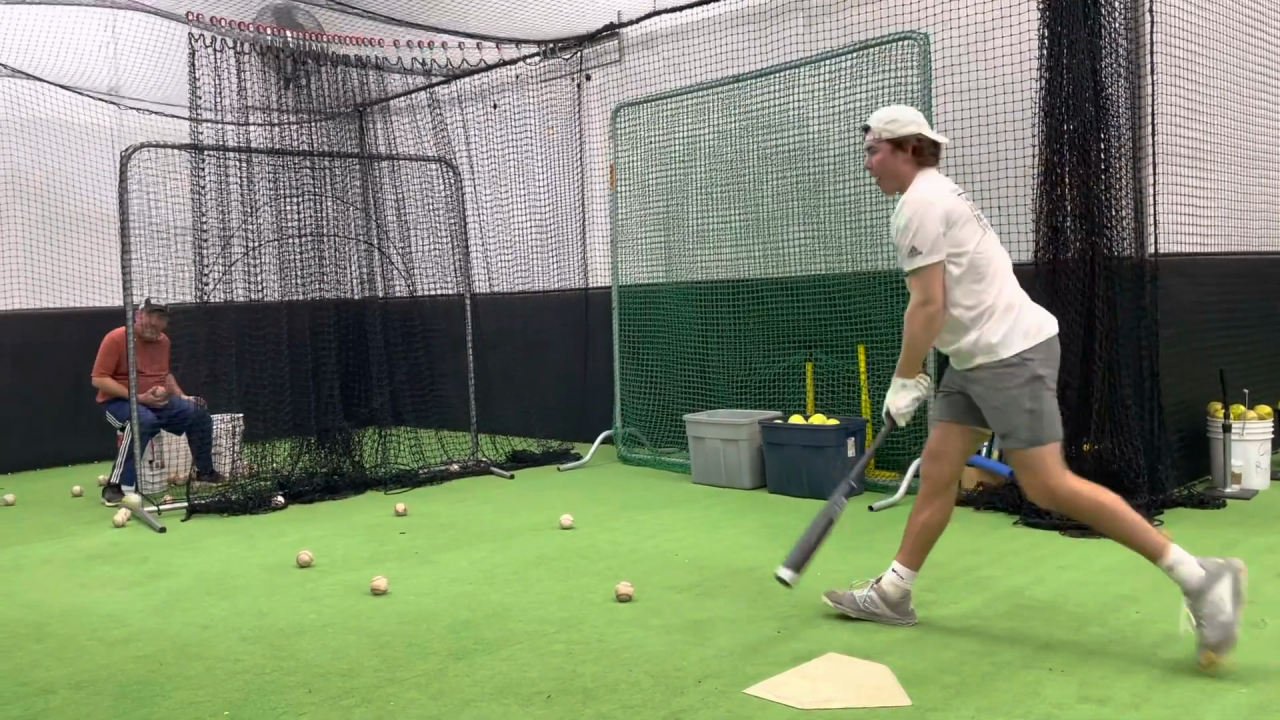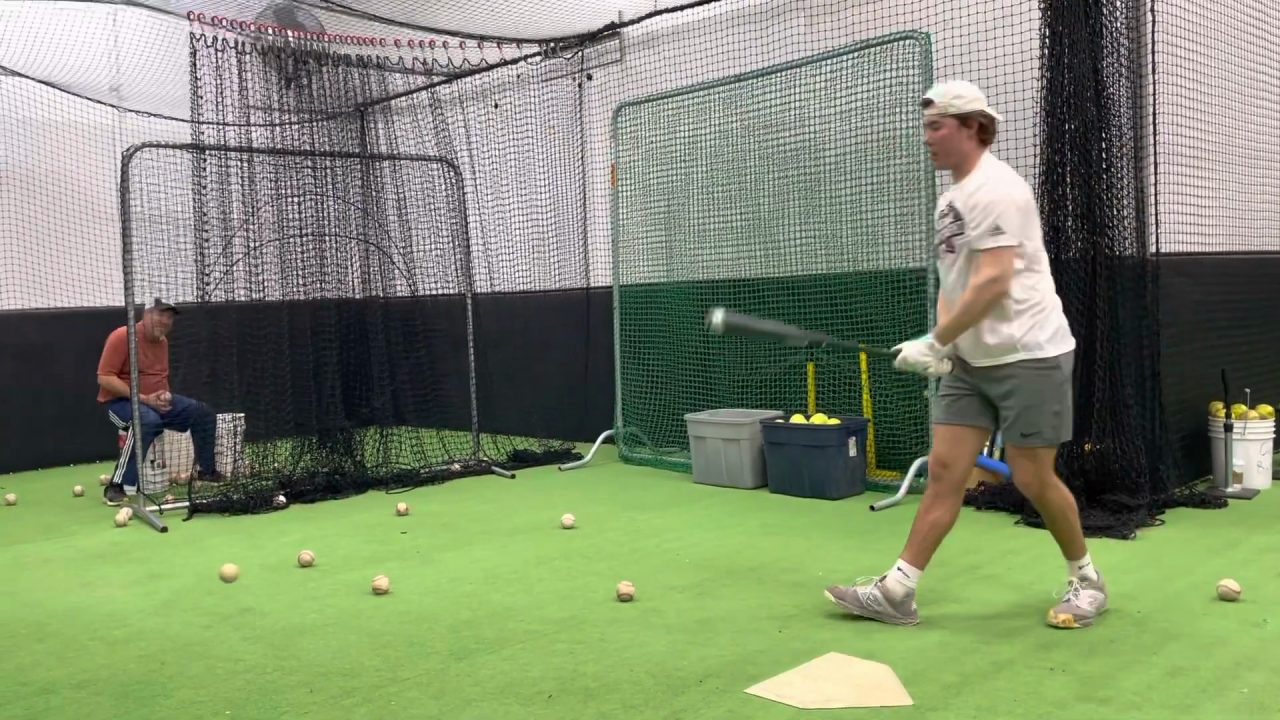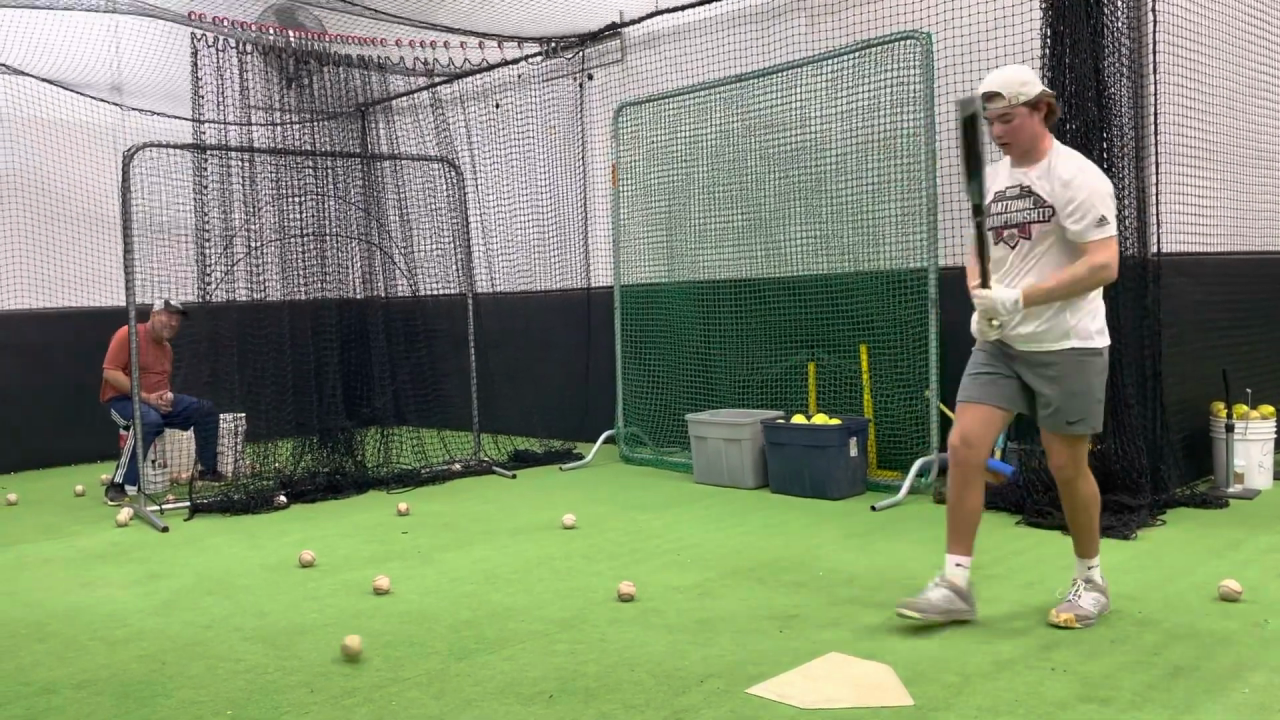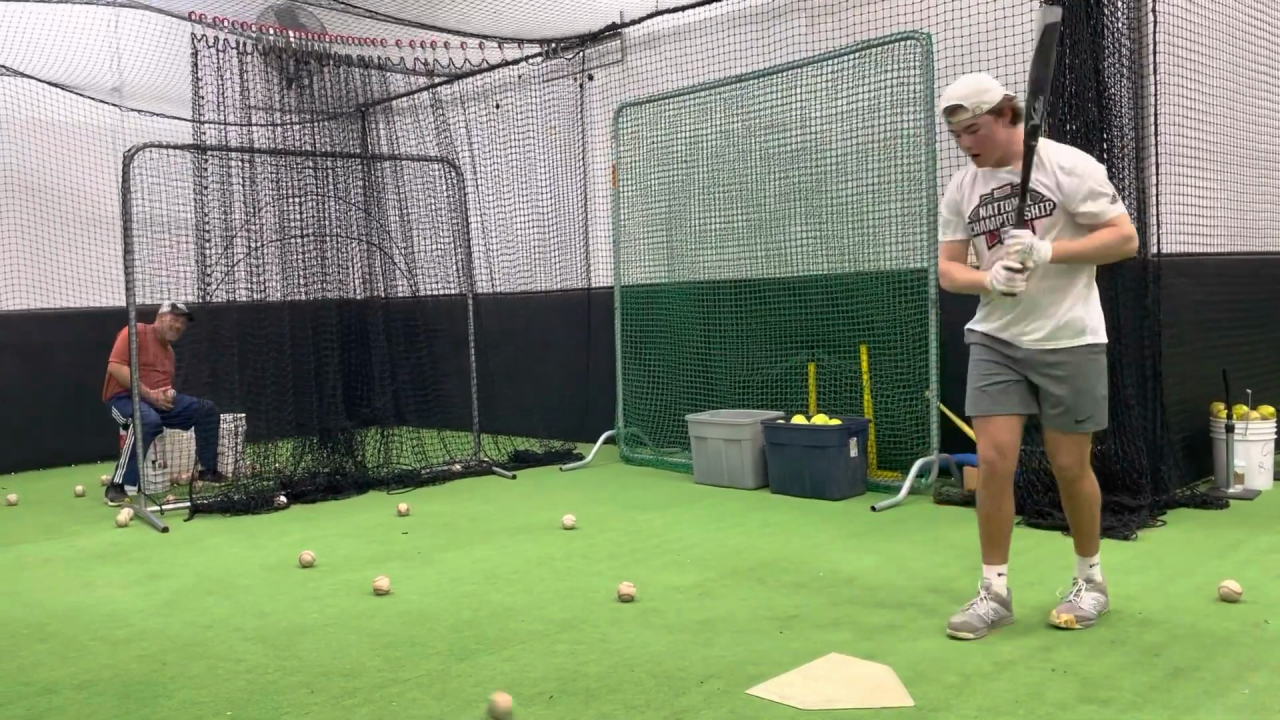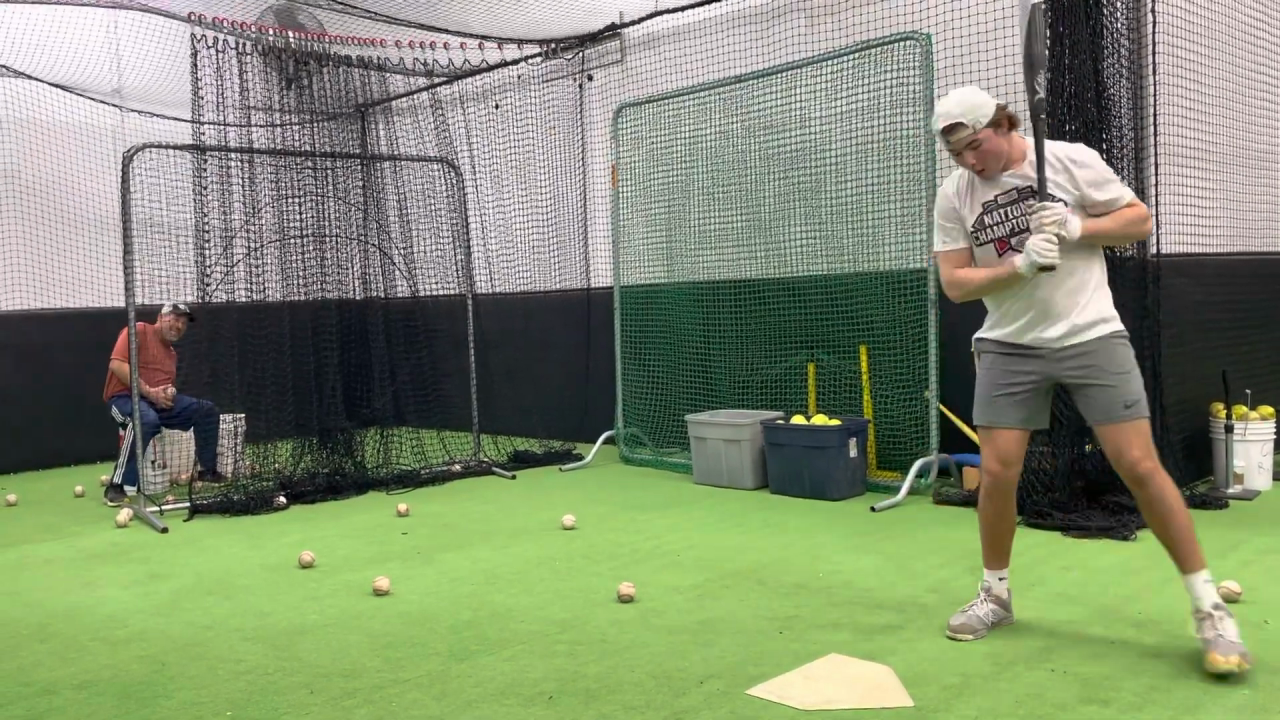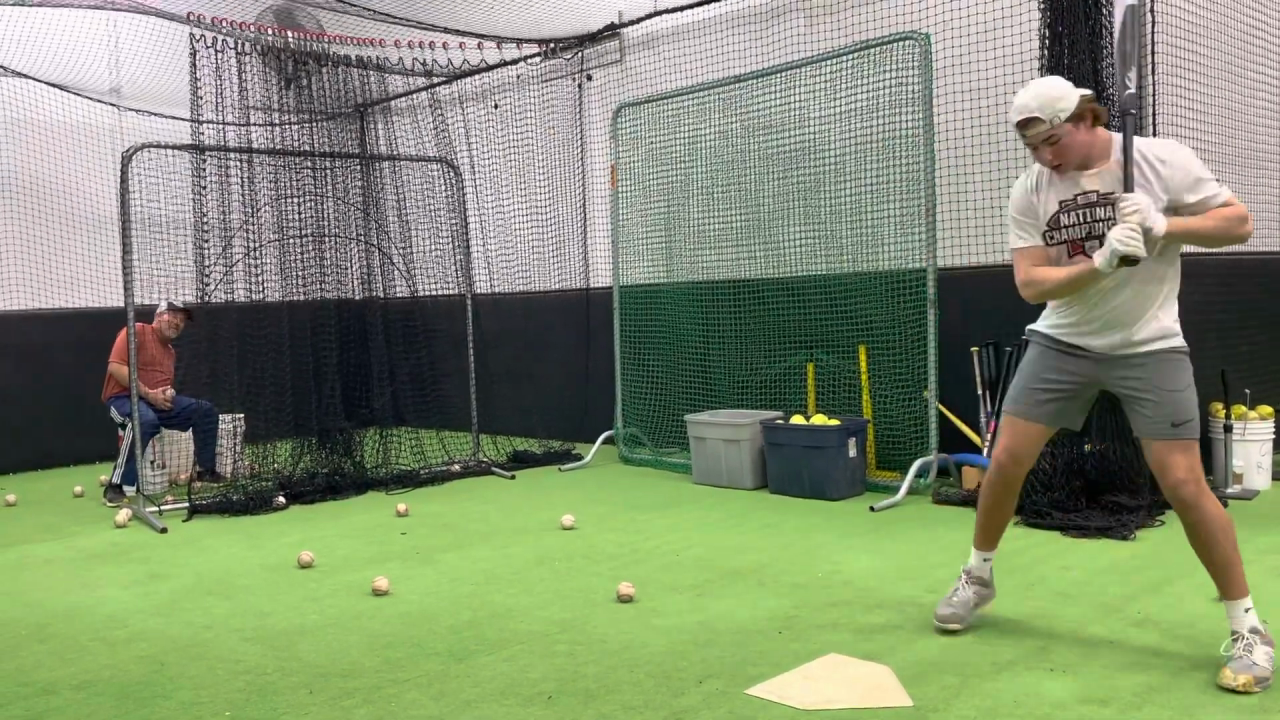
dt=0.4s
person 1, frame 1
left shoulder: (918, 204)
right shoulder: (935, 194)
left elbow: (926, 305)
left wrist: (902, 381)
right wrist: (916, 376)
left hip: (1013, 353)
right hip: (975, 358)
left knee: (1048, 486)
right knee: (936, 473)
left ankle: (1198, 576)
right ankle: (892, 591)
person 1, frame 2
left shoulder: (995, 187)
right shoulder: (953, 194)
left elbow: (993, 283)
left wrist: (934, 343)
right wrist: (943, 345)
left hip: (1031, 355)
right hip: (974, 360)
left knee: (1033, 480)
right knee: (944, 473)
left ankle: (1086, 577)
right ankle: (896, 590)
person 1, frame 3
left shoulder: (1078, 176)
right shoulder: (991, 178)
left elbow: (1104, 266)
left wrist: (1018, 298)
right wrist: (982, 303)
left hip: (1068, 346)
right hip: (1001, 343)
left knee: (1068, 466)
right knee: (963, 449)
left ankle: (1090, 581)
right ankle: (955, 584)
person 1, frame 4
left shoulder: (1069, 166)
right shoulder: (961, 186)
left elbow: (1124, 238)
right elbow: (948, 269)
left wrist: (1046, 252)
right wrist: (989, 279)
left hip: (1070, 340)
right hip: (995, 340)
left knee: (1070, 466)
right knee: (993, 461)
left ankle: (1090, 580)
right ankle: (995, 591)
person 1, frame 5
left shoulder: (1072, 160)
right shoulder: (954, 195)
left elbow: (1140, 220)
right elbow: (954, 282)
left wrist: (1076, 230)
right wrist: (1020, 265)
left hip: (1091, 336)
right hip: (1009, 345)
left knee: (1140, 465)
right knee: (996, 473)
left ankle: (1208, 607)
right ankle: (994, 594)
person 1, frame 6
left shoulder: (1163, 159)
right shoulder: (1031, 188)
left elbow: (1238, 223)
right elbow: (1030, 283)
left wrist: (1165, 226)
right wrist: (1101, 263)
left hip: (1149, 347)
right hip: (1062, 342)
left knee: (1185, 484)
right knee: (1007, 460)
left ankle: (1249, 628)
right ankle: (977, 574)
person 2, frame 1
left shoulder: (164, 342)
right shoulder: (116, 339)
right elbow: (98, 379)
left wrist: (181, 396)
right wrist: (138, 397)
left hip: (157, 401)
right hip: (120, 401)
left knee: (199, 416)
right knee: (145, 421)
left ankle: (205, 472)
right ankle: (116, 487)
person 2, frame 2
left shoulder: (162, 341)
right shoulder: (122, 337)
right elbow: (104, 378)
left wrist: (166, 399)
right wrist: (143, 398)
left hip: (157, 401)
right hip: (122, 400)
left knee: (202, 413)
right knee: (149, 421)
left ankle: (207, 471)
right ankle: (118, 486)
person 2, frame 3
left shoulder: (166, 348)
right shoulder: (129, 334)
right elbow: (110, 373)
left wrist: (167, 397)
right wrist: (145, 397)
left hip: (159, 401)
right hip: (123, 399)
left knee: (206, 410)
right knee: (150, 421)
left ankle: (208, 470)
right ankle: (119, 485)
person 2, frame 4
left shoulder: (169, 351)
right shoulder: (136, 332)
right elbow: (115, 367)
left wrist: (168, 395)
right wrist: (148, 394)
left hip: (159, 401)
right hip: (125, 398)
left knee: (207, 410)
right knee: (149, 421)
left ankle: (208, 470)
right ankle: (119, 486)
person 2, frame 5
left shoulder: (171, 352)
right shoulder: (138, 331)
right elbow: (117, 364)
left wrist: (169, 394)
right wrist: (148, 391)
left hip: (160, 401)
right hip: (125, 396)
left knee: (207, 410)
right knee: (147, 420)
left ankle: (207, 470)
right ankle: (118, 485)
person 2, frame 6
left shoulder: (170, 351)
right shoulder: (136, 332)
right elbow: (115, 367)
left wrist: (168, 395)
right wrist: (148, 393)
left hip: (158, 402)
right hip: (124, 397)
left knee: (206, 411)
right knee: (146, 420)
left ankle: (206, 471)
right ankle: (117, 486)
